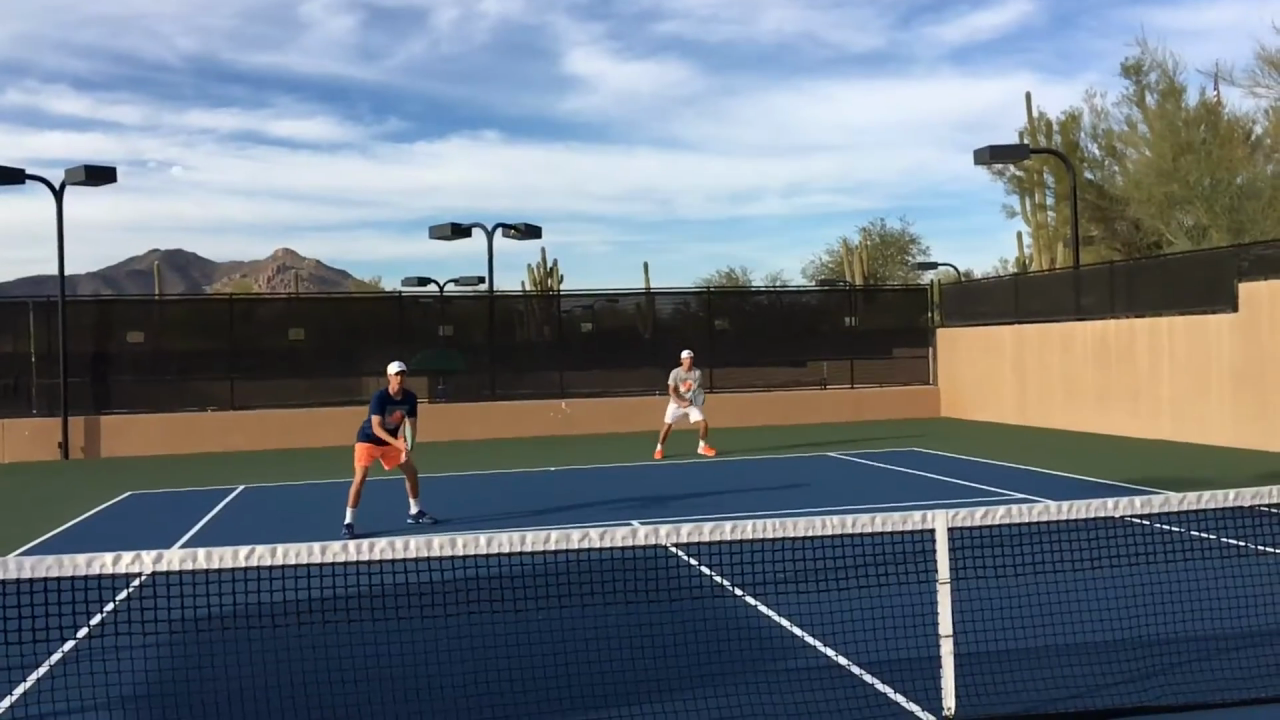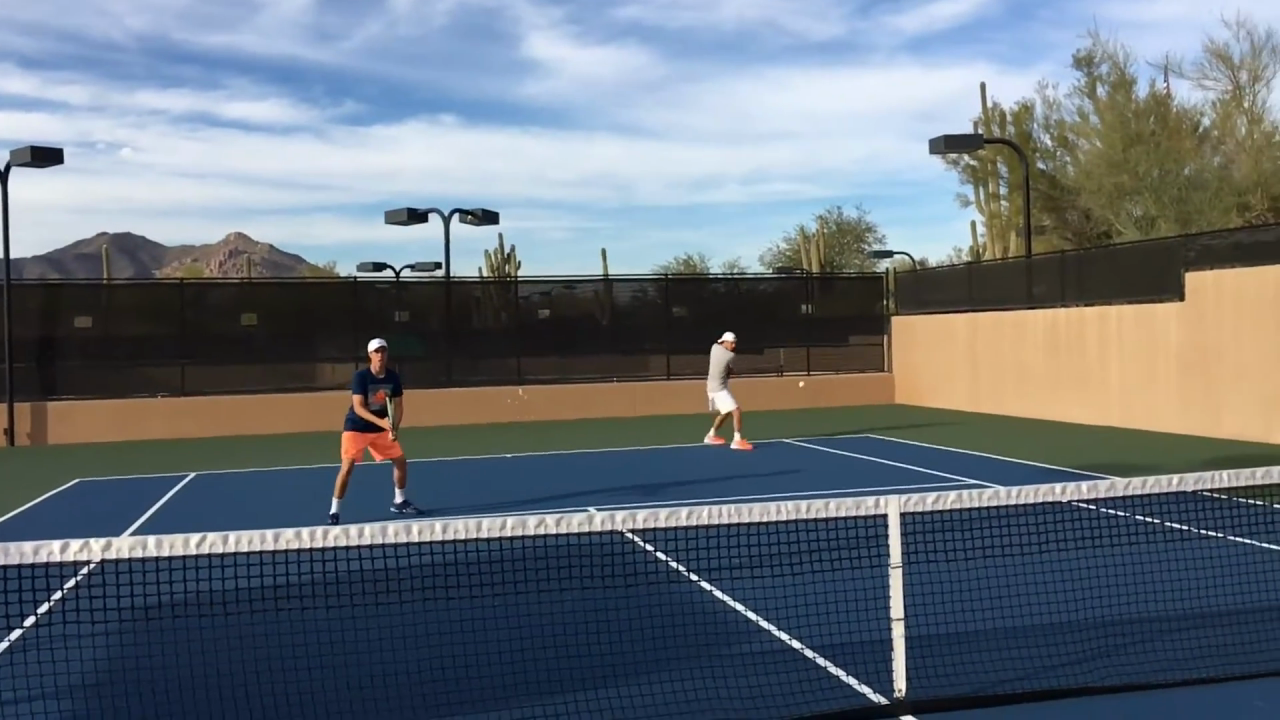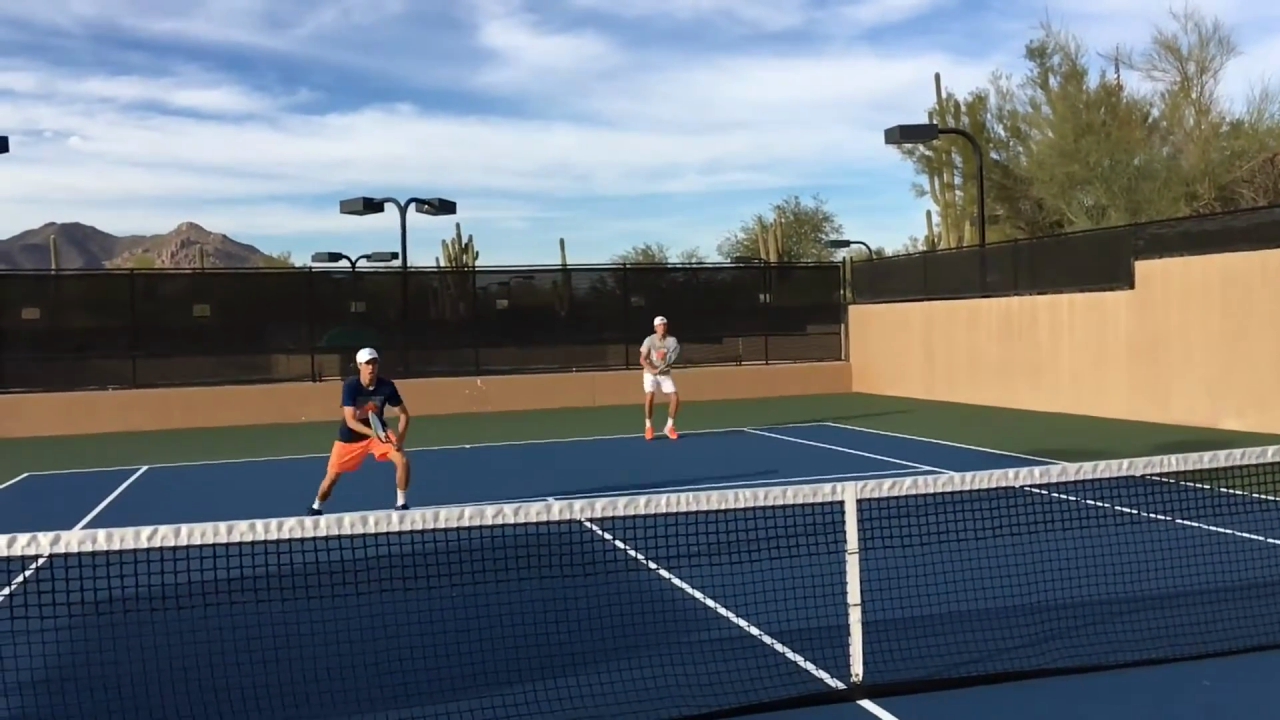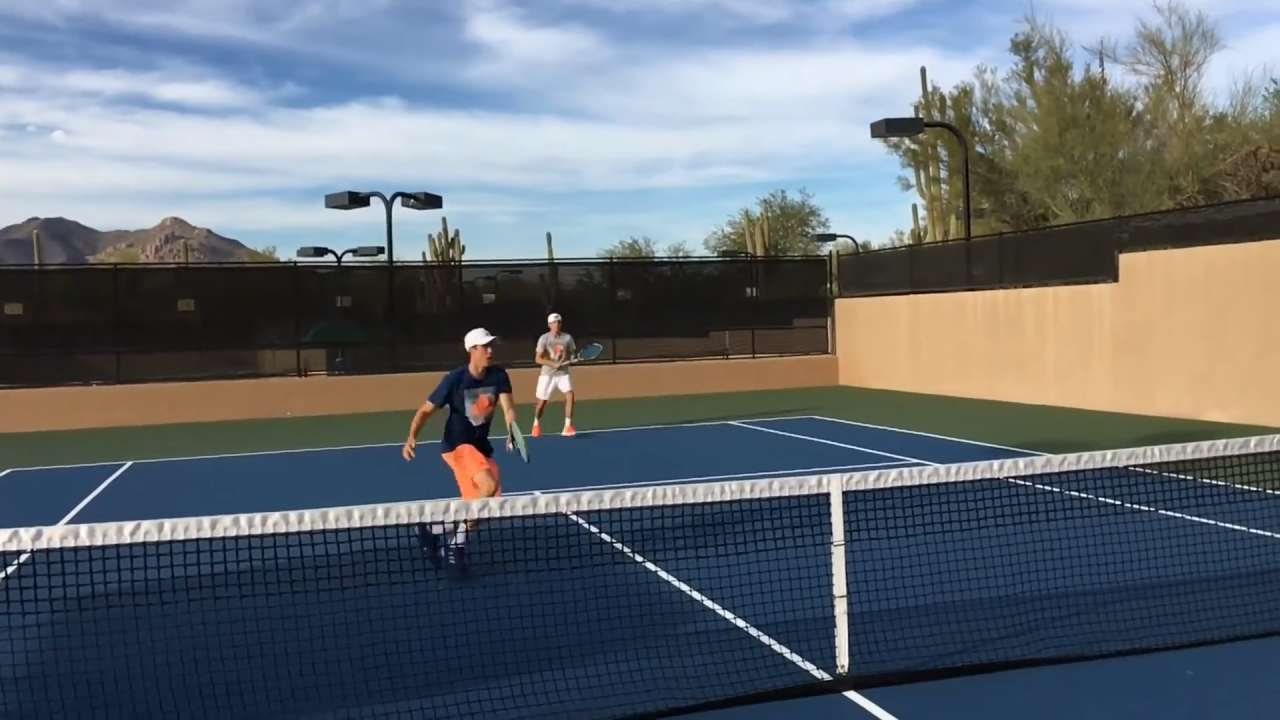
dt=1s
person 1, frame 1
left shoulder: (410, 398)
right shoulder: (379, 397)
left elbow: (412, 425)
right elbow: (376, 427)
left wrist: (406, 447)
right wrist: (398, 443)
left hip: (391, 441)
right hip: (368, 440)
left knee: (412, 470)
right knee: (360, 477)
left ankle: (415, 512)
right ankle: (348, 523)
person 1, frame 2
left shoulder: (393, 377)
right shoulder: (360, 376)
left elbow: (398, 406)
right elbow: (358, 407)
left wrist: (393, 427)
right wrist: (381, 422)
left hip: (380, 429)
right hip: (356, 428)
left knee: (400, 461)
right knee: (347, 466)
left ankle: (399, 501)
right ankle: (334, 511)
person 1, frame 3
left shoulder: (387, 386)
right shoulder: (349, 385)
left elbow: (404, 414)
right elbow: (350, 420)
left wrist: (399, 438)
right wrist: (375, 433)
right hip: (350, 435)
left knee: (403, 462)
right knee: (331, 478)
left ankle: (401, 505)
right ankle: (316, 508)
person 1, frame 4
left shoulder: (499, 375)
right shoulder: (454, 380)
left elbow: (509, 409)
right elbow: (424, 411)
left wrist: (512, 435)
right wrist: (411, 438)
left hip: (481, 446)
right hip: (457, 445)
left knee: (476, 502)
right knee: (489, 487)
left ankle: (434, 530)
right ankle: (457, 544)
